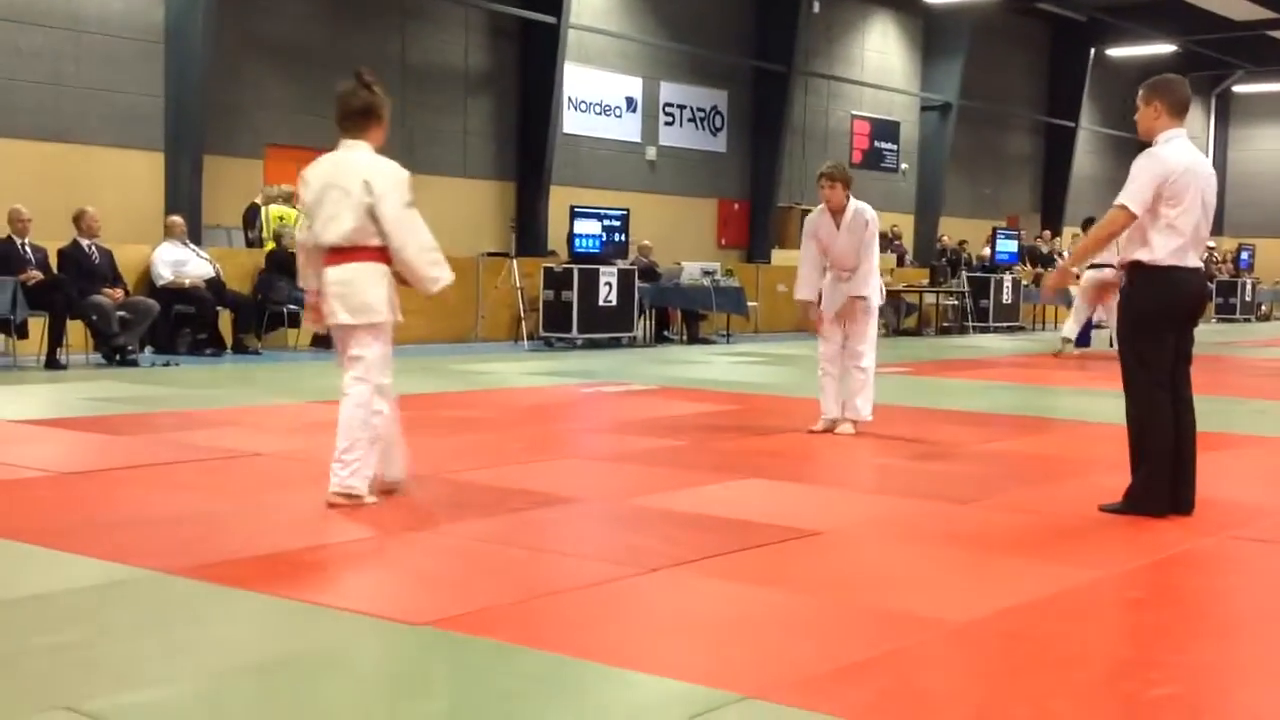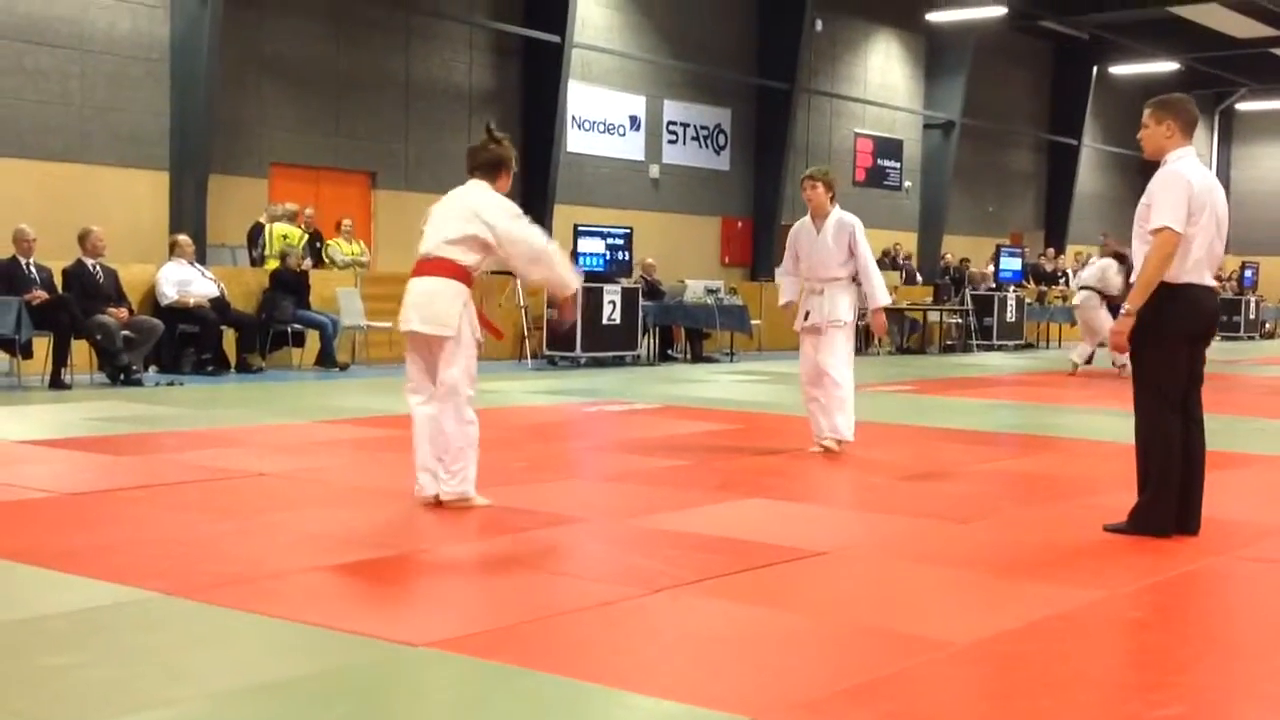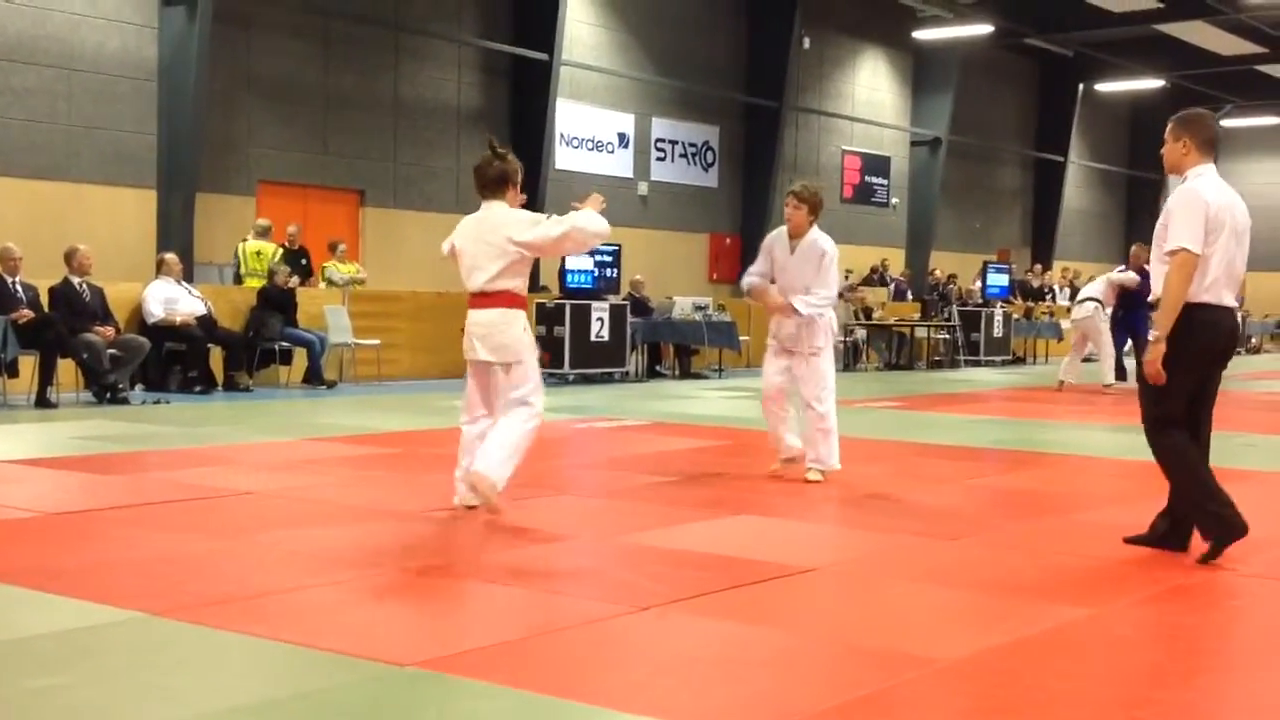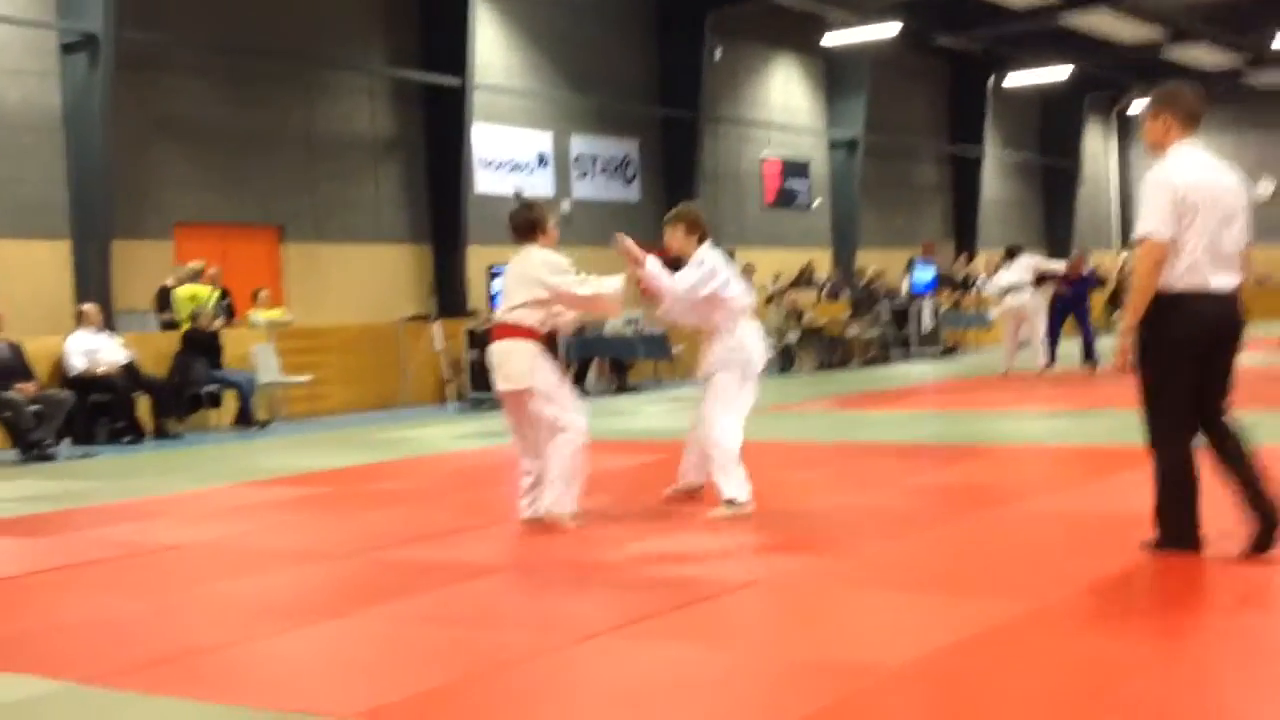
dt=0.7s
person 1, frame 1
left shoulder: (1157, 159)
right shoulder: (1201, 162)
left elbow: (1118, 222)
left wrist: (1066, 266)
right wrist: (1126, 275)
left hip: (1155, 284)
right hip: (1188, 281)
left knee: (1147, 390)
right knee: (1173, 388)
left ankle: (1149, 494)
right ankle: (1177, 493)
person 1, frame 2
left shoulder: (1173, 175)
right shoulder: (1209, 180)
left elbow: (1164, 248)
left wrist: (1128, 311)
left hip: (1170, 302)
right hip: (1201, 300)
left knee: (1157, 409)
right knee: (1185, 408)
left ankle: (1155, 514)
right ankle: (1183, 514)
person 1, frame 3
left shoulder: (1190, 194)
right shoulder: (1232, 199)
left elbow: (1183, 269)
right elbow: (1233, 275)
left wrist: (1156, 337)
left hip: (1190, 322)
right hip: (1222, 322)
left knee: (1167, 428)
right knee: (1189, 428)
left ankle: (1221, 522)
right ankle: (1173, 529)
person 1, frame 4
left shoulder: (1164, 176)
right shoulder: (1229, 177)
left elbow: (1152, 256)
right elbow: (1242, 253)
left wrist: (1128, 328)
left hip: (1177, 309)
right hip: (1223, 308)
left knee: (1170, 425)
right knee: (1212, 417)
left ankle: (1178, 530)
person 2, frame 1
left shoulder: (316, 171)
right shoulder: (384, 172)
left elbow: (308, 239)
right elbow: (406, 235)
left wrist: (312, 290)
right wrist: (441, 279)
left hip: (335, 280)
right hip: (369, 280)
left knee: (369, 376)
right knee: (365, 384)
left ankle: (385, 468)
right ankle: (347, 483)
person 2, frame 2
left shoulder: (451, 200)
right shoulder: (496, 205)
right elbow: (535, 251)
right wrist: (569, 289)
left hip: (418, 292)
right hip: (448, 296)
left knee: (424, 394)
right knee: (455, 396)
left ankle: (430, 484)
right ankle: (456, 487)
person 2, frame 3
left shoulder: (466, 226)
right shoulder: (520, 223)
left elbow: (450, 249)
right elbow: (585, 230)
right wrist: (590, 210)
left hip: (477, 319)
right hip: (507, 321)
left knee: (477, 411)
right knee: (524, 408)
left ankle: (466, 492)
right ankle: (486, 473)
person 2, frame 4
left shoulder: (519, 264)
right shoulder: (546, 262)
right elbow: (588, 292)
right wrist: (623, 283)
left hip: (504, 349)
right hip: (523, 353)
left knee: (530, 434)
right knee: (570, 424)
left ankle: (534, 508)
right ankle: (555, 507)
person 3, frame 1
left shoulder: (865, 215)
right shoulder: (814, 220)
left elbow: (868, 261)
right elbow: (810, 262)
left wrist: (855, 300)
right wrist: (810, 303)
left hip: (863, 290)
right hip: (834, 286)
left knee: (859, 354)
right knee: (829, 354)
left ankle: (853, 416)
right ankle: (830, 416)
person 3, frame 2
left shoulder: (848, 224)
right shoulder: (798, 229)
left elbow: (867, 266)
right elbow: (789, 272)
left wrist: (877, 308)
right wrist: (791, 302)
left hip: (838, 302)
right hip: (810, 304)
left knee: (834, 368)
right knee: (810, 375)
left ankle: (836, 434)
right ankle: (822, 435)
person 3, frame 3
left shoulder: (824, 246)
right shoulder: (774, 240)
left elbow: (827, 294)
right elbow: (758, 273)
left wrist: (791, 305)
right wrist: (757, 289)
left hip: (814, 325)
right hip: (783, 323)
left knee: (816, 396)
right knee: (772, 390)
left ankle: (820, 463)
right ankle: (790, 449)
person 3, frame 4
left shoulder: (710, 262)
right shoulder: (693, 267)
left elbow: (680, 290)
right elbow: (685, 311)
left wrist: (645, 262)
right wrist: (656, 293)
left hip: (737, 347)
right hip: (721, 346)
left knee: (719, 421)
right knee: (712, 420)
left ankle: (736, 498)
right ankle: (693, 479)
